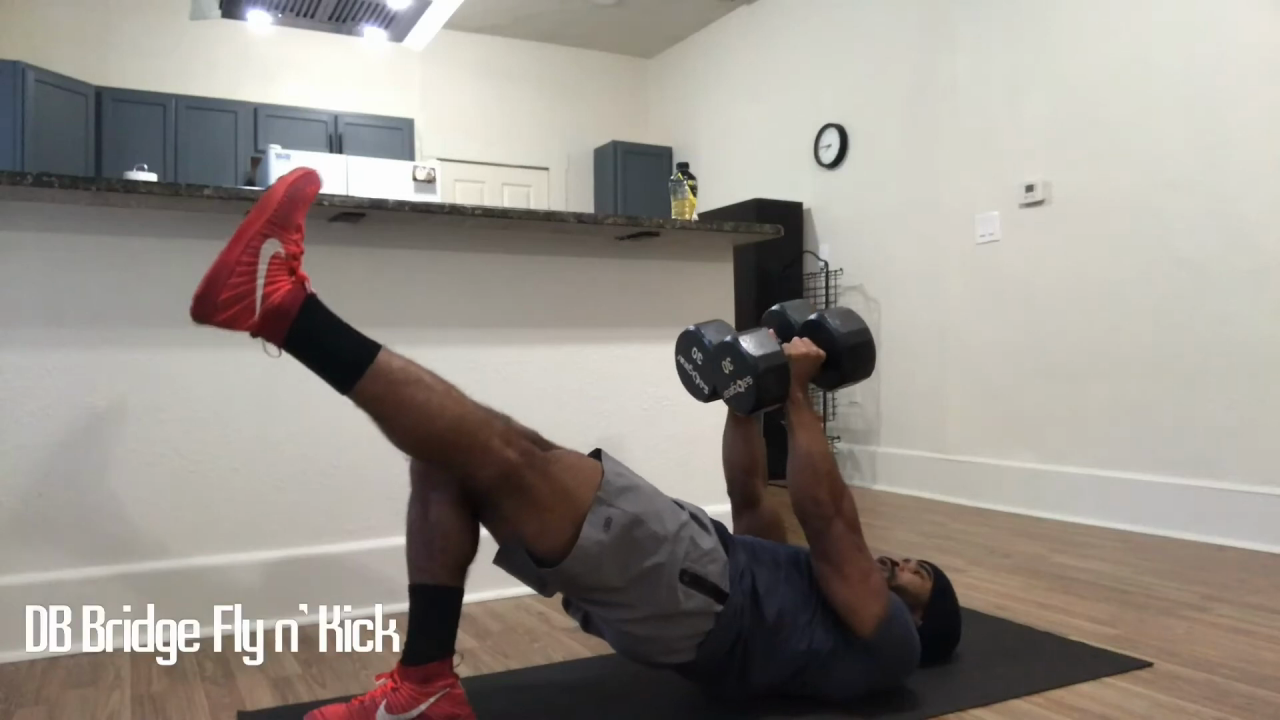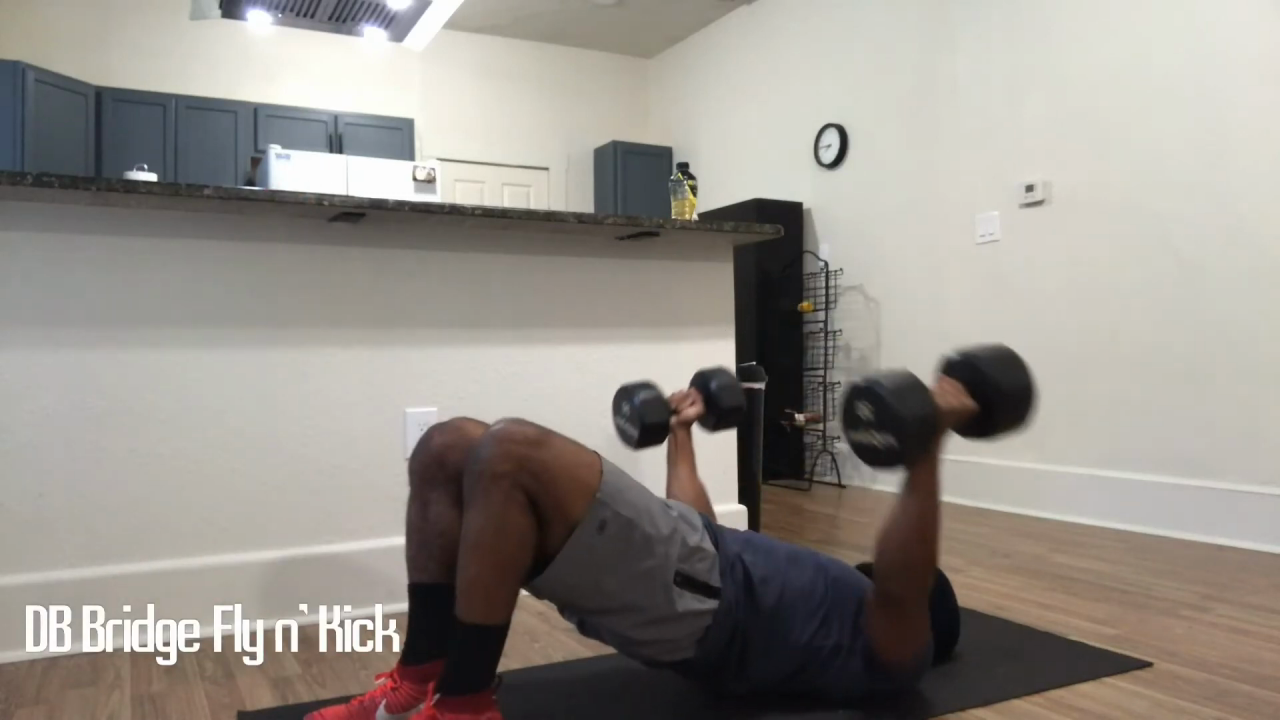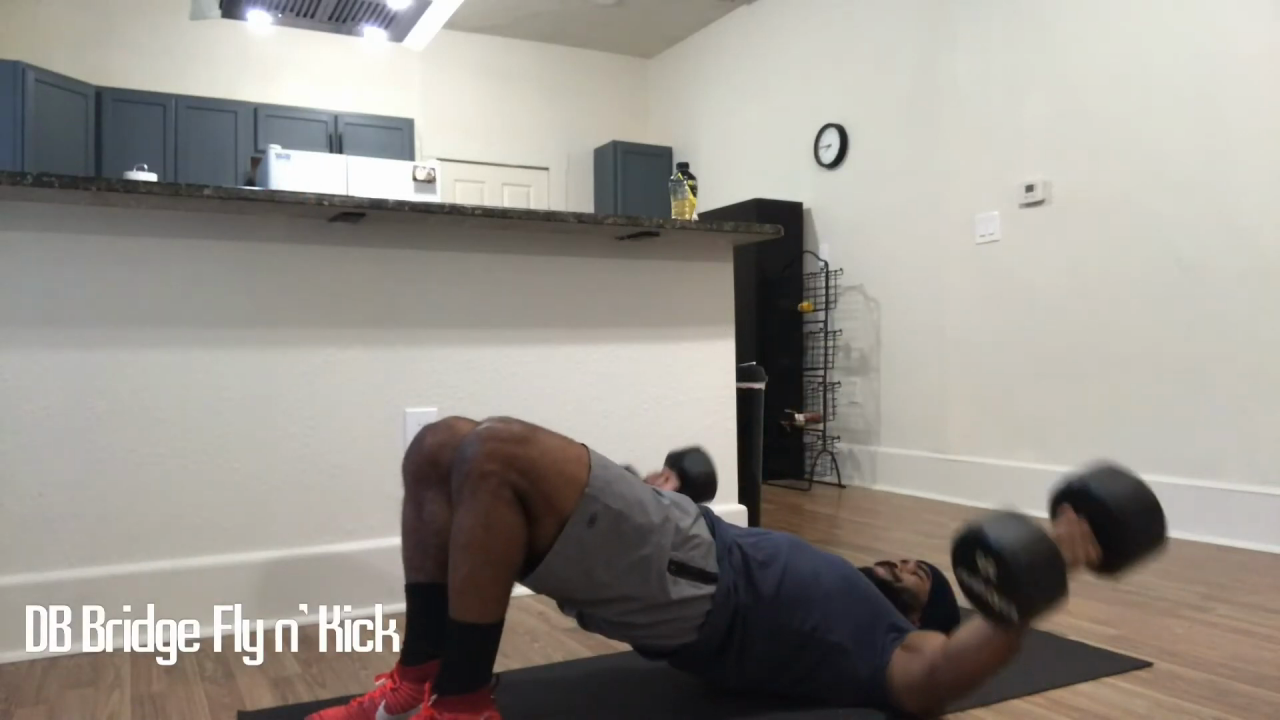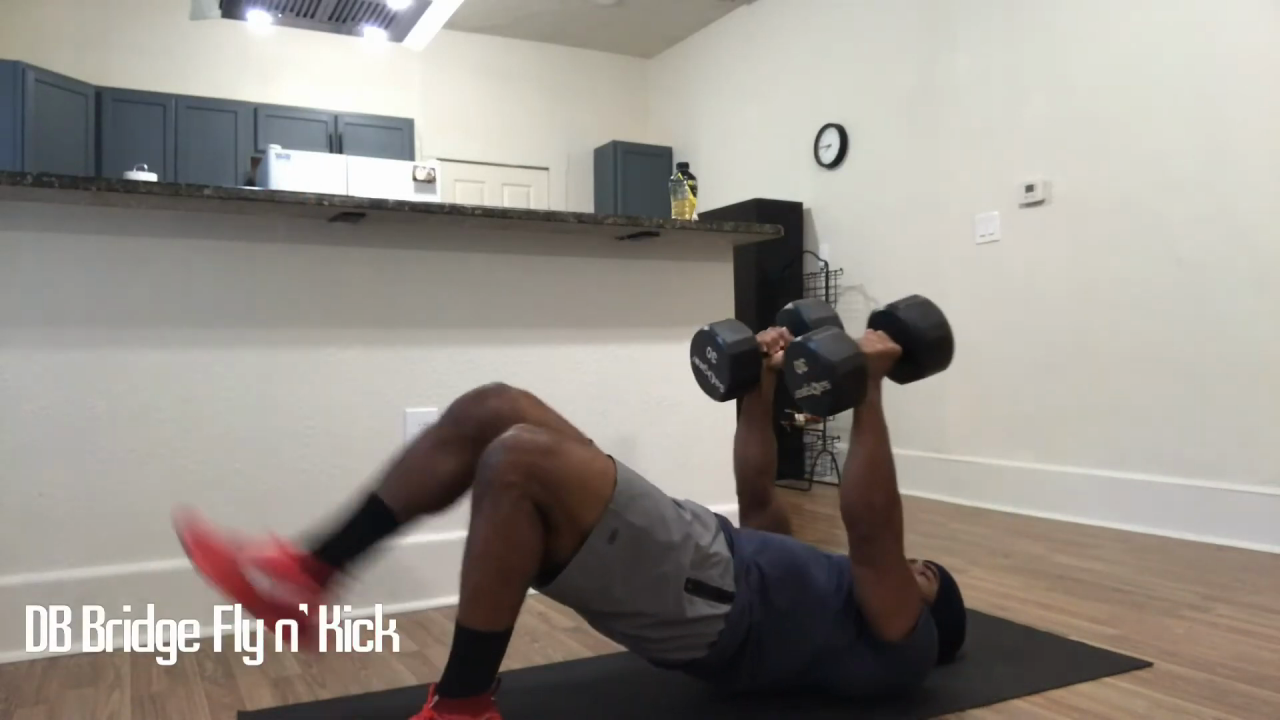
dt=1s
person 1, frame 1
left shoulder: (885, 644)
right shoulder: (816, 589)
left elbow: (827, 519)
right elbow: (750, 500)
left wrist: (797, 396)
left hip: (690, 591)
right hip: (659, 581)
left knee: (503, 453)
right knee: (448, 460)
left ankle: (280, 306)
person 1, frame 2
left shoulder: (891, 651)
right shoulder: (819, 591)
left elbow: (898, 586)
right elbow: (697, 521)
left wrist: (926, 450)
right wrist: (681, 434)
left hip: (687, 593)
left knee: (509, 453)
right knee: (447, 448)
person 1, frame 3
left shoulder: (889, 641)
right shoulder: (838, 594)
right wrist: (669, 493)
left hip: (690, 580)
left knee: (496, 454)
right knee: (440, 449)
person 1, frame 4
left shoulder: (896, 647)
right shoulder: (829, 588)
left elbow: (875, 534)
right elbow: (757, 497)
left wrist: (868, 394)
right wrist: (762, 387)
left hip: (705, 598)
left knee: (521, 457)
right knee: (494, 410)
right ankle: (309, 574)
